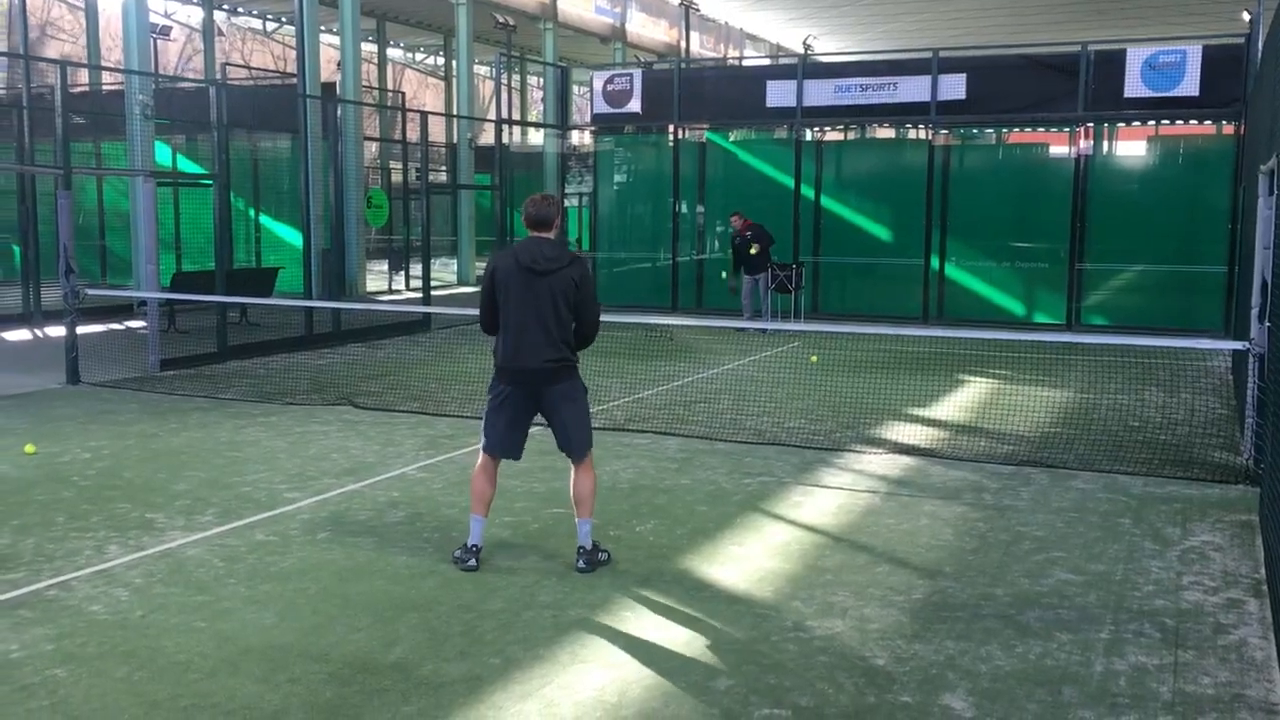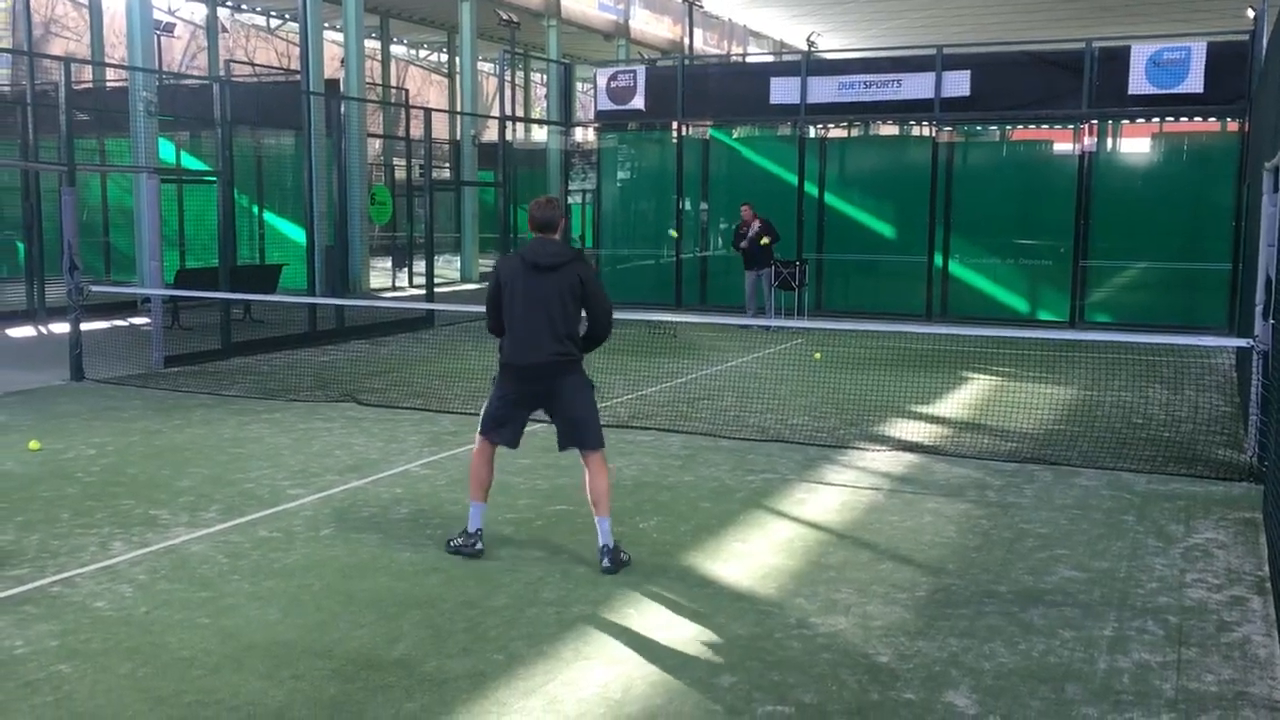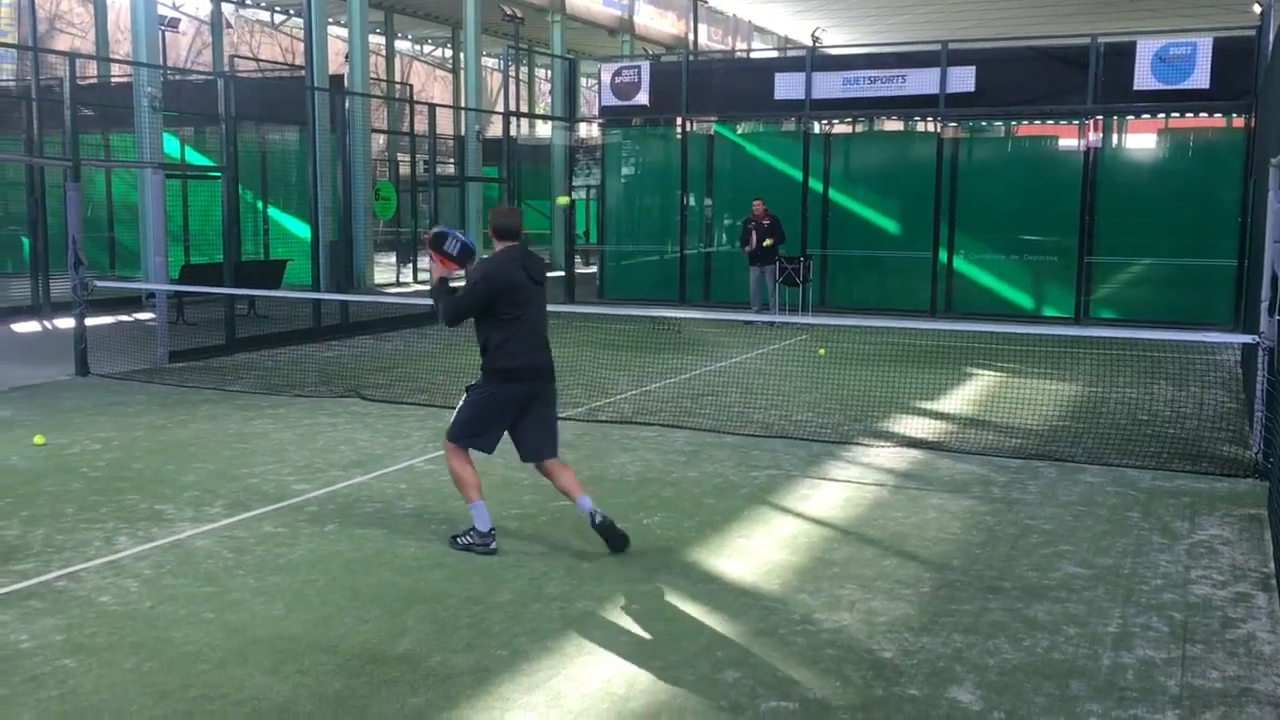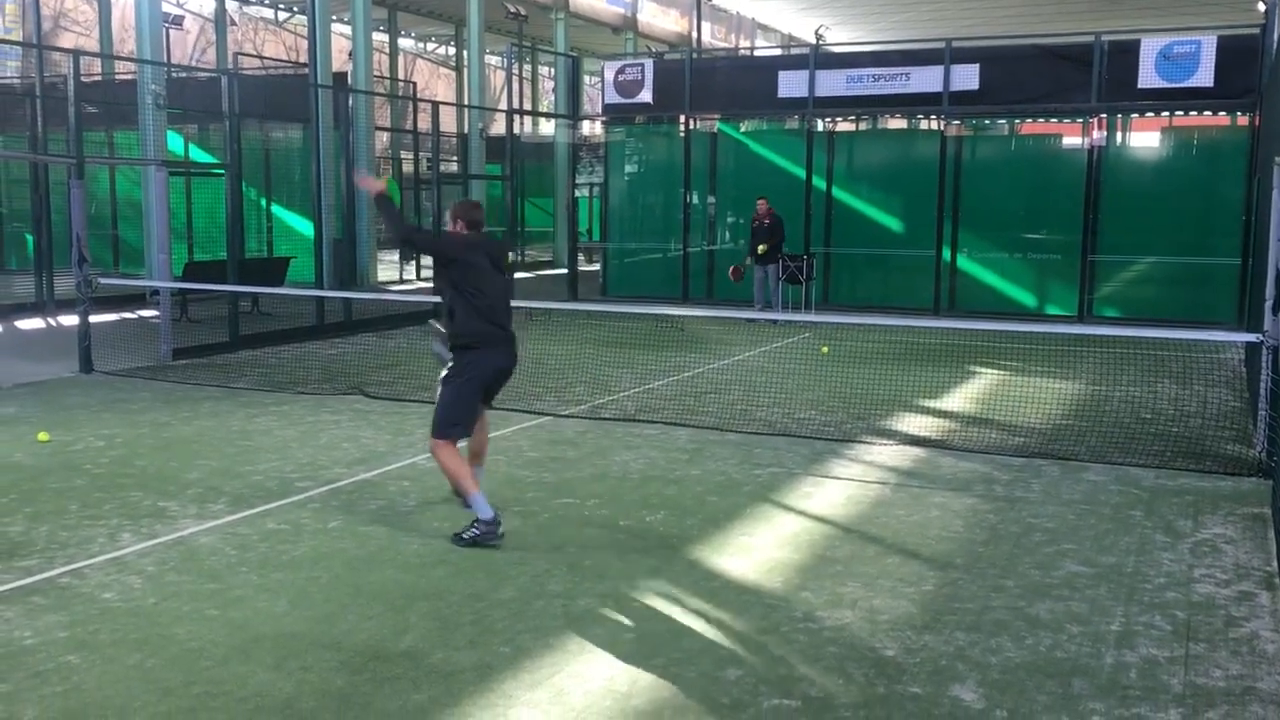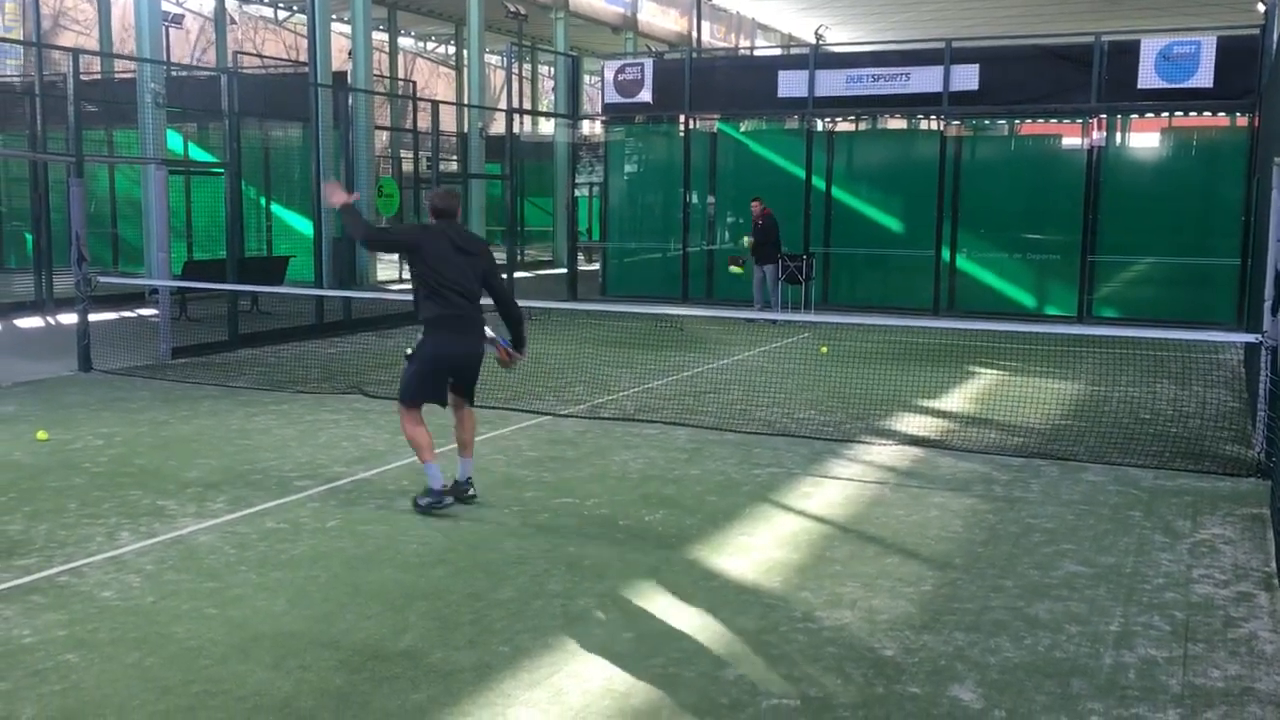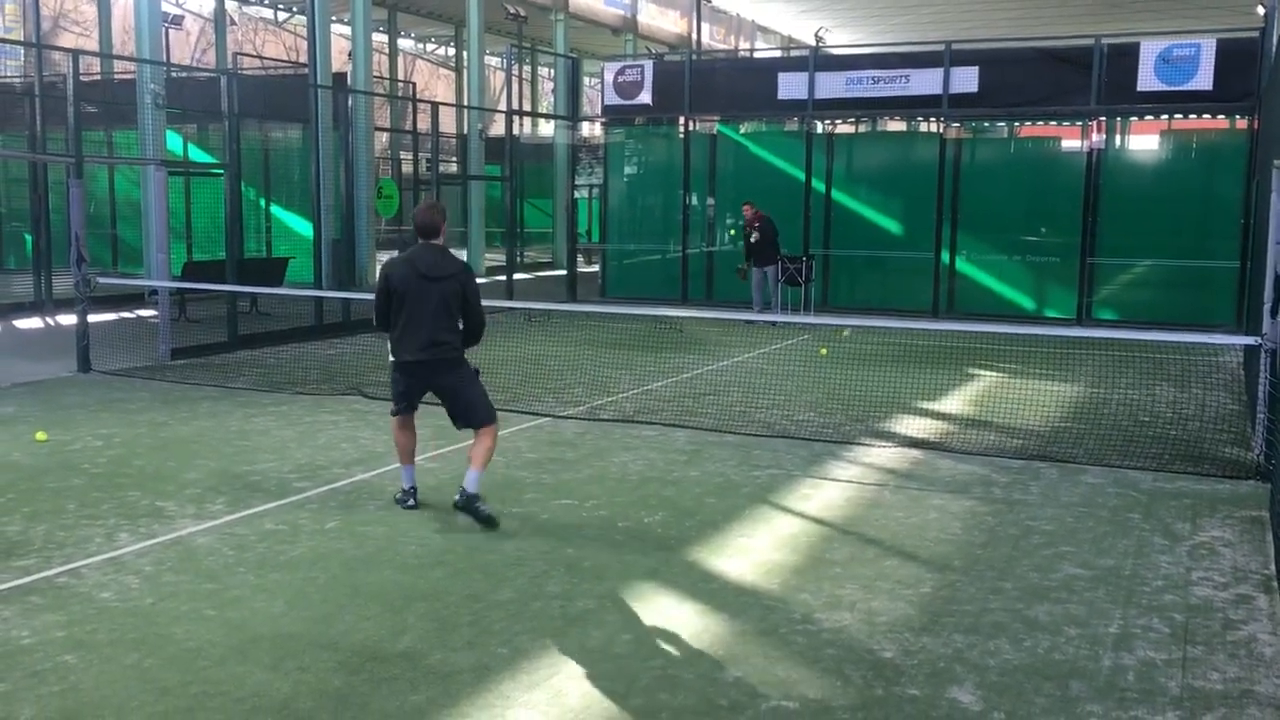
dt=0.3s
person 1, frame 1
left shoulder: (499, 264)
right shoulder: (575, 267)
left elbow: (487, 324)
right elbow: (589, 328)
left hip: (511, 375)
right hip: (560, 376)
left knee: (488, 459)
right knee: (582, 461)
left ankle: (473, 547)
right ankle: (586, 547)
person 1, frame 2
left shoulder: (506, 266)
right shoulder: (579, 265)
left elbow: (494, 325)
right elbow: (602, 324)
left hip: (516, 372)
right hip: (566, 373)
left knee: (484, 444)
right knee: (594, 457)
left ankle: (474, 533)
right ankle: (607, 546)
person 1, frame 3
left shoulder: (494, 270)
right shoulder: (532, 267)
left elbow: (452, 315)
left wrist: (439, 282)
right wrist: (457, 282)
left hip: (503, 380)
right hip: (540, 377)
left knee: (455, 448)
right knee: (548, 463)
left ankle: (483, 531)
right ankle: (597, 516)
person 1, frame 4
left shoulder: (455, 246)
right shoulder: (495, 256)
left elbow: (408, 237)
left wrist: (380, 195)
left hip: (475, 355)
right hip: (504, 353)
left knee: (442, 443)
right knee: (474, 412)
left ankle: (487, 519)
right ankle: (472, 488)
person 1, frame 5
left shoulder: (420, 236)
right shoulder: (480, 249)
left elbow: (369, 236)
right elbow: (506, 302)
left wrist: (345, 206)
right wrist: (517, 342)
left hip: (437, 339)
right hip: (472, 340)
left knee: (408, 413)
right knee: (463, 405)
left ankle: (437, 487)
right ankle: (464, 481)
person 1, frame 6
left shoulder: (394, 268)
right shoulder: (460, 272)
left elbow: (381, 321)
right elbow: (475, 328)
left hip: (407, 364)
right hip: (450, 365)
left knee: (402, 418)
right knee: (487, 429)
left ankle: (408, 490)
right ankle: (469, 493)
